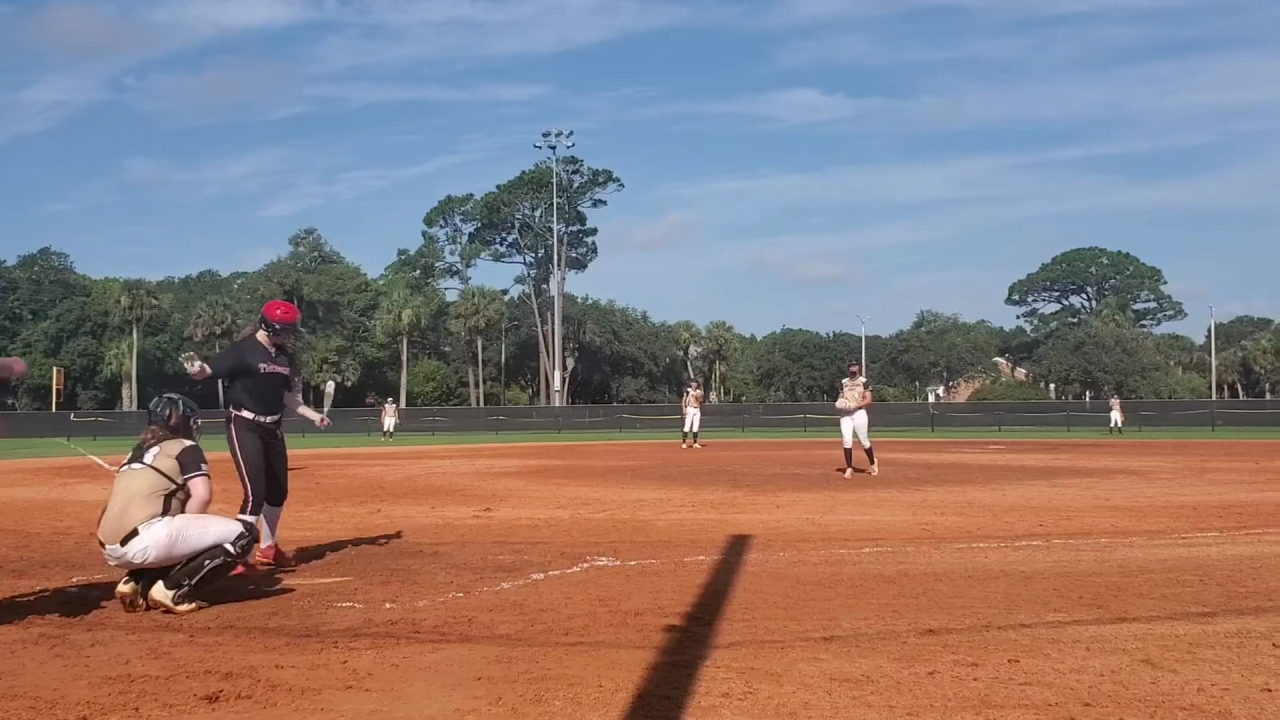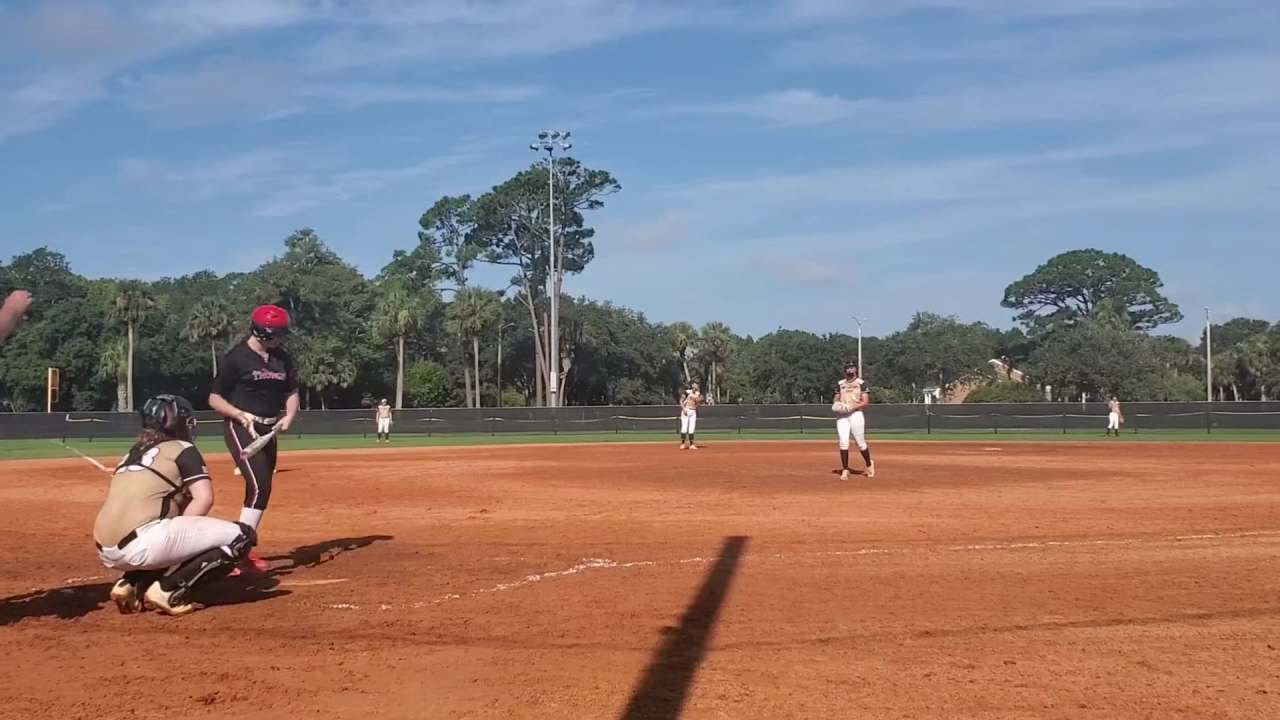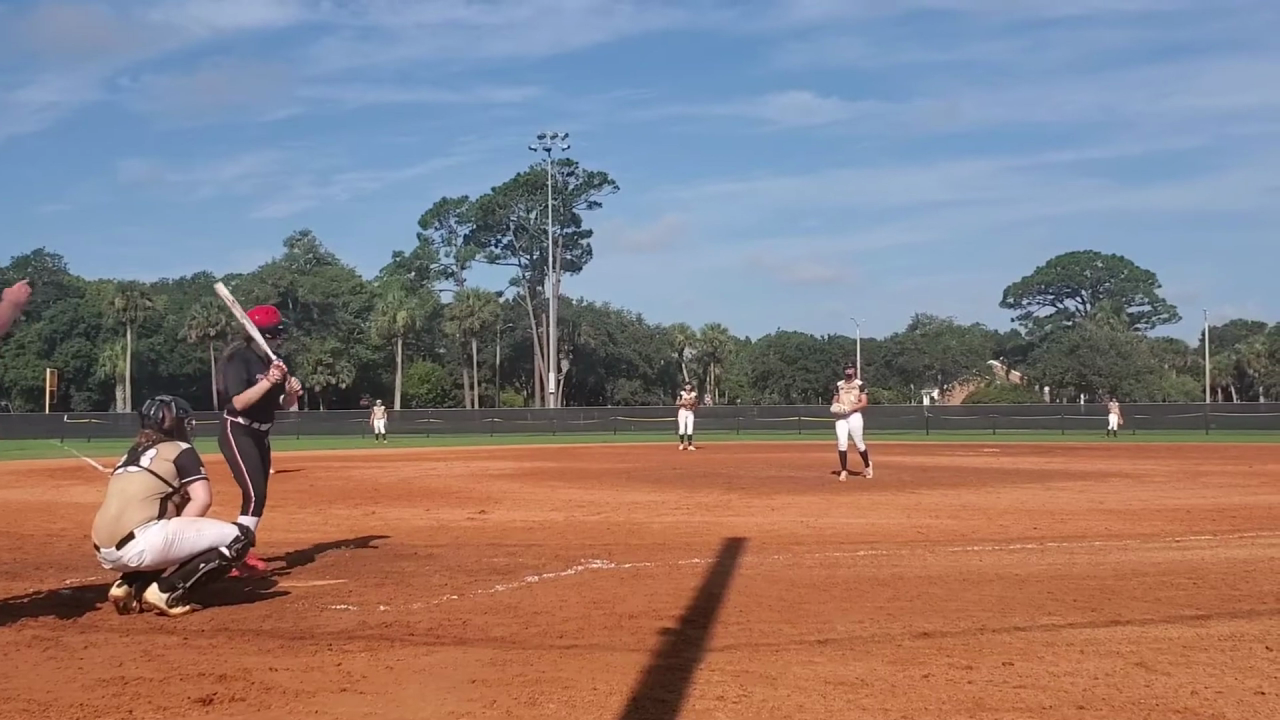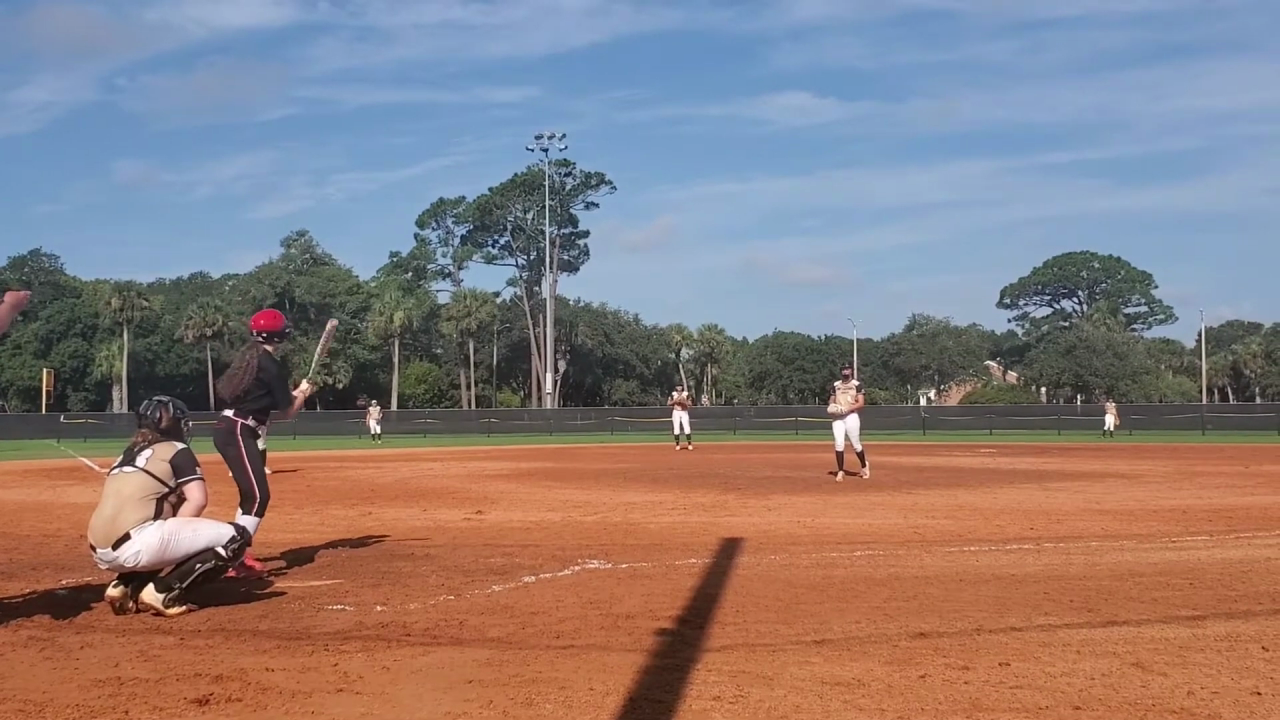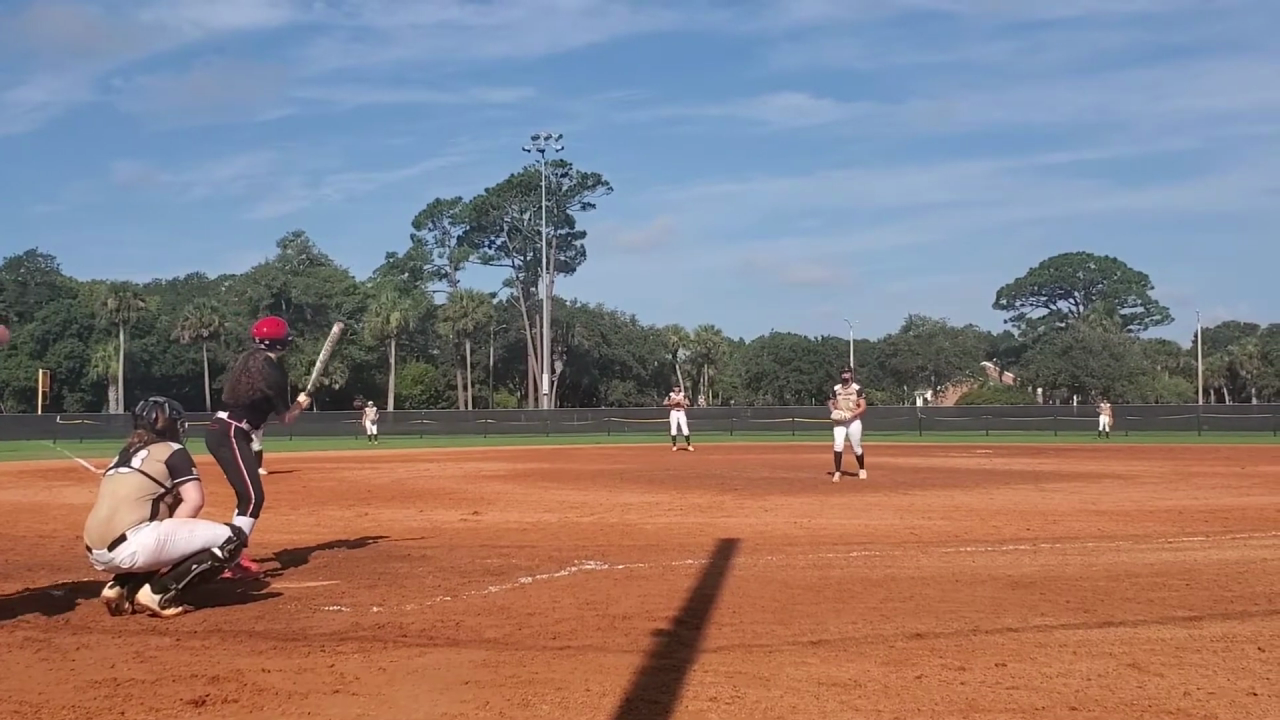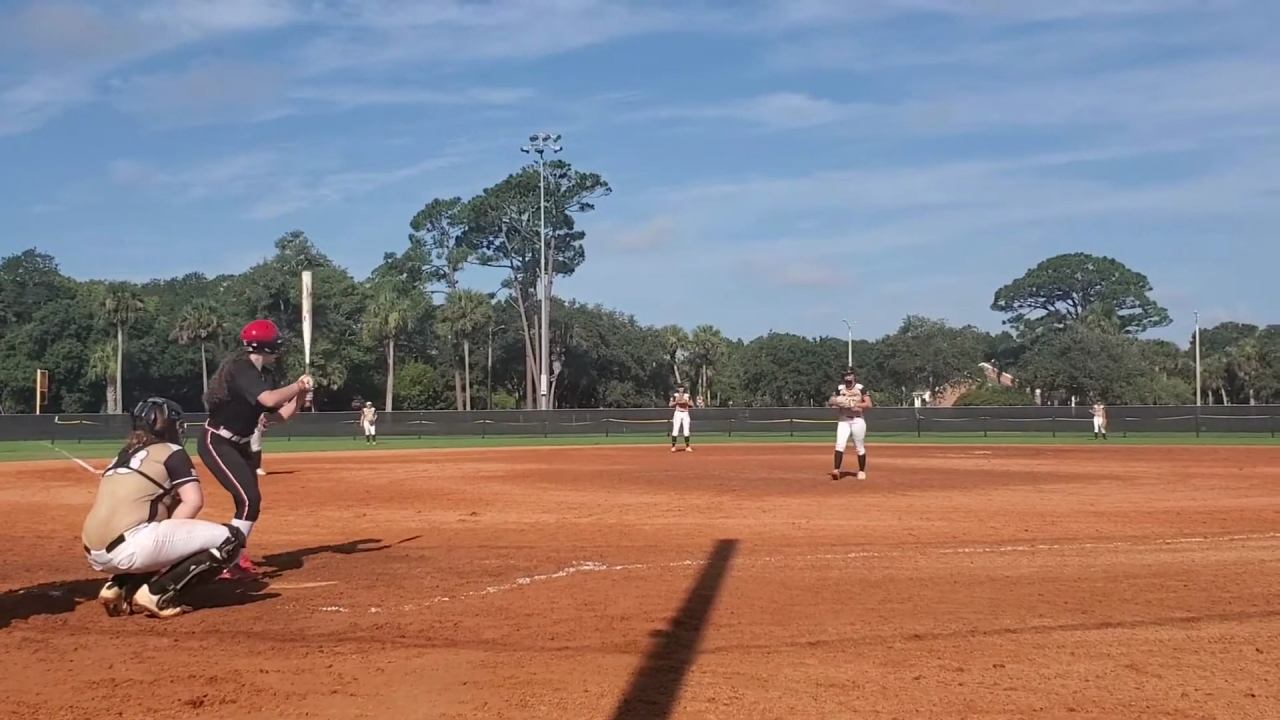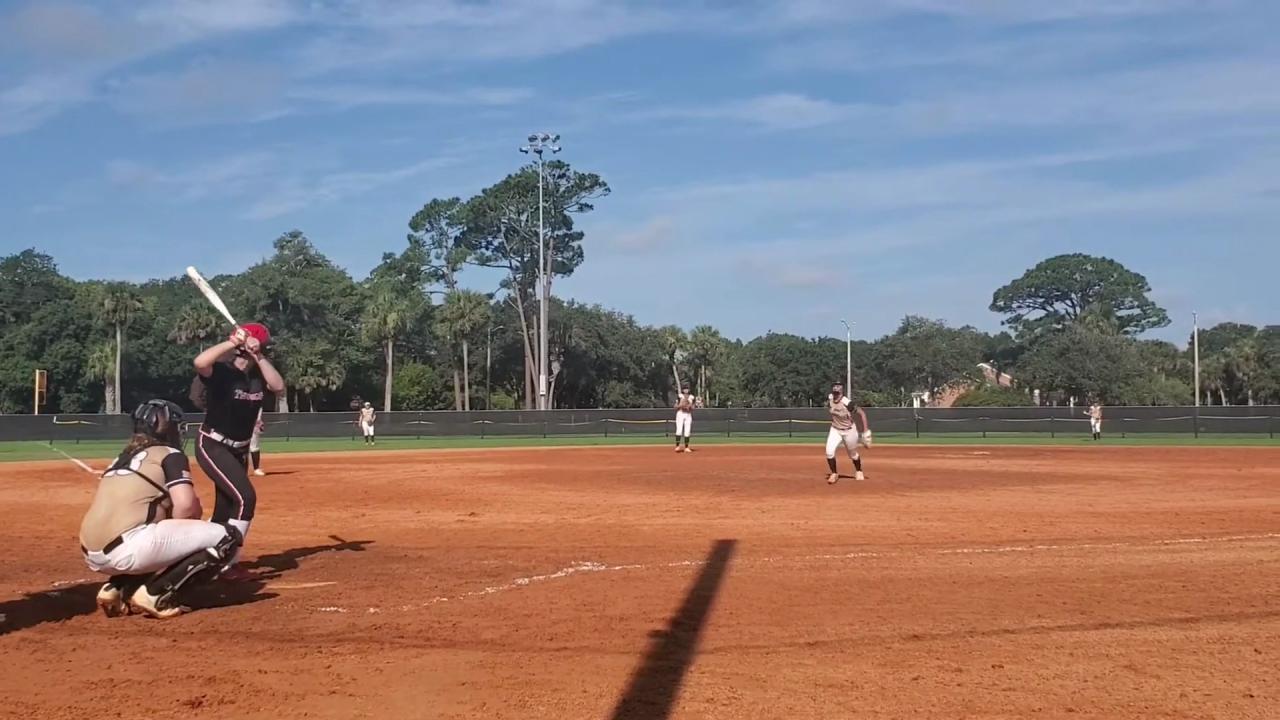
dt=0.4s
person 1, frame 1
left shoulder: (286, 355)
right shoulder: (243, 350)
right elbow: (207, 371)
left wrist: (312, 414)
right wrist: (196, 368)
left hip: (273, 428)
right hip: (245, 426)
left knee: (279, 490)
right knee: (256, 492)
left ankle: (267, 547)
person 1, frame 2
left shoulder: (282, 358)
right shoulder: (235, 358)
left elbow: (292, 392)
right elbow: (214, 398)
left wrist: (288, 416)
right wrist: (242, 415)
left hip: (268, 432)
right hip: (242, 429)
left knee: (260, 490)
right knee: (259, 488)
person 1, frame 3
left shoulder: (274, 360)
right shoulder: (239, 359)
left elbow: (283, 402)
right elbow: (239, 402)
left wrist: (292, 389)
right wrist: (270, 381)
left hip: (260, 435)
right hip: (237, 433)
left knee: (257, 495)
right knee: (254, 495)
person 1, frame 4
left shoulder: (251, 357)
right shoulder: (271, 365)
right elbow: (287, 412)
left wrist: (296, 393)
right wrist: (302, 394)
left hip: (233, 430)
right hip: (237, 433)
left knee: (251, 495)
right knee: (258, 496)
right ankle: (235, 560)
person 1, frame 5
left shoulder: (250, 362)
right shoulder: (275, 372)
right elbow: (286, 417)
left wrist: (294, 404)
right wrist: (300, 404)
left hip: (224, 433)
right hip: (229, 435)
left knee: (248, 496)
right knee: (254, 497)
right ankle: (231, 562)
person 1, frame 6
left shoulder: (263, 374)
right shoulder: (240, 368)
left elbow: (280, 416)
right elbow: (268, 400)
left wrist: (299, 396)
right wrist: (297, 386)
left hip: (239, 444)
right hip: (217, 443)
left knee: (248, 501)
right knee: (250, 499)
right ankle: (229, 564)
person 1, frame 7
left shoulder: (257, 374)
right shoulder: (222, 372)
left elbow: (278, 386)
right elbow: (199, 362)
left wrist: (257, 356)
right wrist: (231, 342)
left hip: (238, 450)
right hip: (213, 446)
left knee: (226, 509)
right knee: (245, 498)
right ankle: (227, 566)
person 2, frame 1
left shoulder: (139, 451)
right shoulder: (184, 447)
right elbow: (202, 495)
right wrist: (182, 533)
left hip: (111, 548)
right hip: (143, 539)
right knee: (243, 532)
left ankle: (136, 583)
right ankle: (172, 589)
person 2, frame 2
left shoulder: (134, 452)
right shoulder: (181, 448)
right elbow: (204, 498)
right wrist: (179, 535)
left hip: (108, 550)
right hip: (141, 543)
right knee: (241, 535)
left ankle: (131, 585)
right ankle: (168, 590)
person 2, frame 3
left shoulder: (133, 453)
right shoulder: (180, 450)
right elbow: (202, 500)
right wrist: (177, 536)
left hip: (105, 551)
right hip: (138, 543)
right knee: (239, 536)
left ankle: (128, 586)
right ankle: (166, 592)
person 2, frame 4
left shoulder: (129, 453)
right shoulder: (176, 450)
right elbow: (197, 500)
right wrist: (173, 535)
left hip: (101, 552)
right hip: (134, 544)
right knee: (235, 537)
left ankle: (124, 586)
right ankle: (162, 592)
person 2, frame 5
left shoulder: (125, 454)
right shoulder: (172, 450)
right elbow: (194, 500)
right wrist: (168, 538)
left hip: (97, 552)
right hip: (130, 545)
right knee: (231, 538)
left ankle: (120, 587)
right ankle: (159, 593)
person 2, frame 6
left shoulder: (124, 455)
right shoulder: (171, 451)
right elbow: (193, 501)
right wrist: (168, 538)
left hip: (96, 553)
right hip: (128, 546)
right knee: (230, 538)
left ankle: (117, 588)
right ankle: (157, 594)
person 2, frame 7
left shoulder: (124, 457)
right shoulder: (170, 455)
right elbow: (185, 503)
right wrist: (193, 521)
right hip: (127, 548)
left knee: (163, 537)
right knee: (226, 537)
left ankle: (115, 589)
right ankle: (155, 594)
